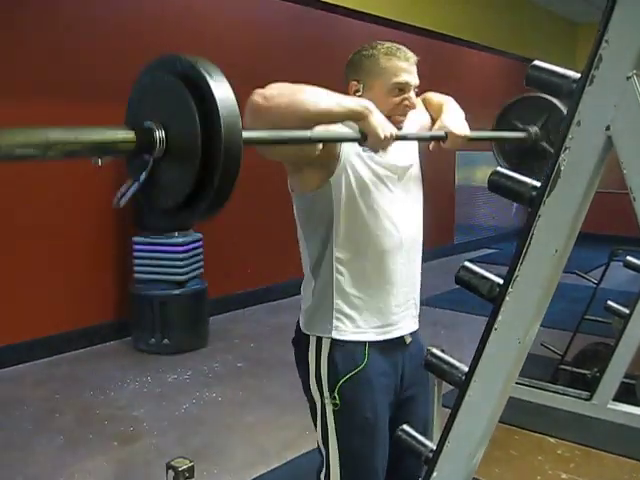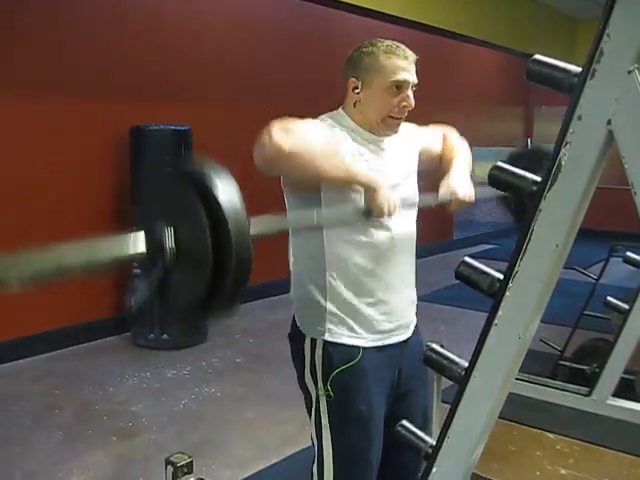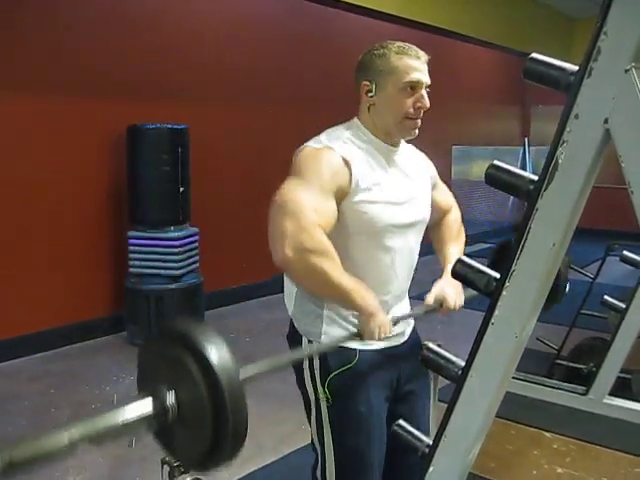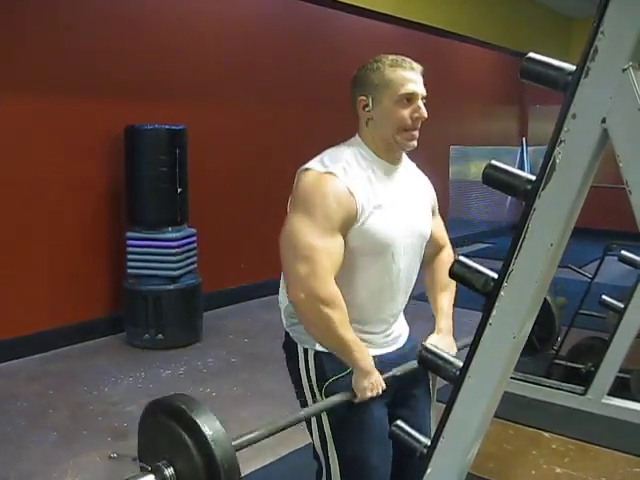
dt=0.3s
person 1, frame 1
left shoulder: (403, 131)
right shoulder: (324, 143)
left elbow: (437, 100)
right elbow: (264, 105)
left wrist: (452, 115)
right wrist: (361, 111)
left hip: (405, 336)
right hip: (344, 345)
person 1, frame 2
left shoulder: (406, 138)
right shoulder: (322, 140)
left elbow: (448, 138)
right elbow: (276, 144)
left wrist: (458, 170)
right wrist: (368, 180)
left hip: (404, 334)
right hip: (341, 345)
person 1, frame 3
left shoulder: (418, 162)
right shoulder: (329, 159)
left elbow: (447, 213)
right elbow: (293, 246)
left wrist: (450, 273)
right wrist: (364, 306)
left hip: (399, 335)
right hip: (338, 347)
person 1, frame 4
left shoulder: (418, 180)
right shoulder: (330, 182)
left elbow: (439, 251)
right elbow: (309, 290)
left wrist: (443, 326)
right wrist: (359, 365)
left hip: (397, 346)
right hip: (330, 355)
